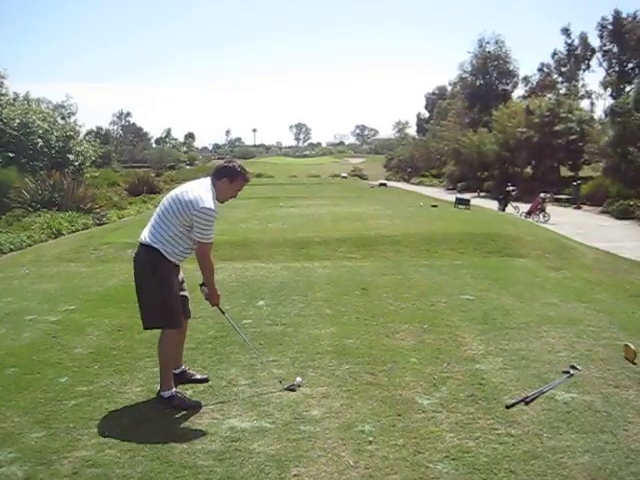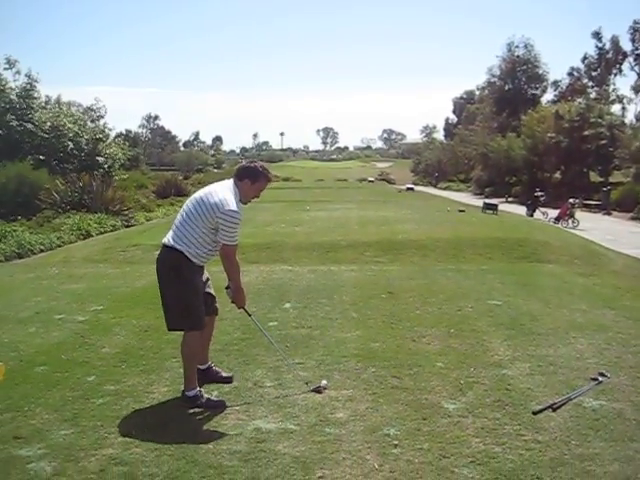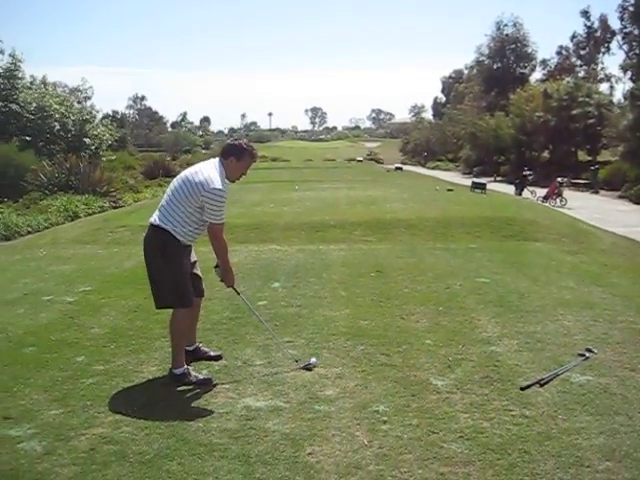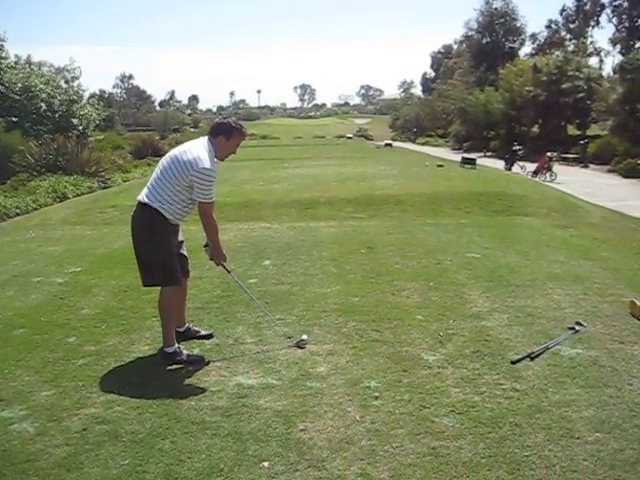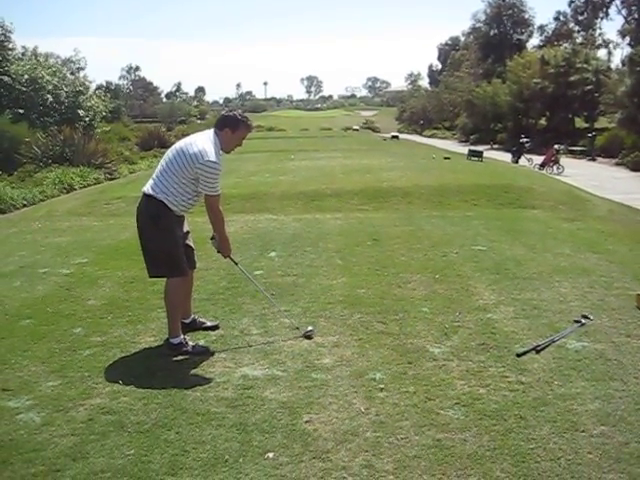
dt=1s
person 1, frame 1
left shoulder: (198, 188)
right shoulder: (205, 206)
left elbow: (198, 249)
right elbow: (204, 255)
left wrist: (207, 283)
right wrist: (211, 288)
left hip: (163, 258)
right hip: (155, 261)
left knee: (181, 316)
right knee: (171, 324)
left ankle: (177, 369)
right ankle: (167, 391)
person 1, frame 2
left shoulder: (220, 189)
right shoulder: (230, 208)
left elbow: (223, 251)
right elbow: (229, 257)
left wrist: (232, 284)
right wrist: (238, 289)
left hip: (186, 260)
right hip: (179, 263)
left knee: (208, 312)
right knee: (194, 326)
left ankle: (203, 367)
right ankle: (191, 391)
person 1, frame 3
left shoulder: (208, 169)
right shoulder: (215, 187)
left elbow: (211, 230)
right elbow: (217, 235)
left wrist: (221, 263)
right wrist: (227, 268)
left hip: (176, 240)
right hip: (166, 243)
left knee: (195, 294)
right knee: (183, 304)
left ankle: (190, 347)
right ankle: (178, 369)
person 1, frame 4
left shoulder: (197, 148)
right shoulder: (204, 166)
left elbow: (202, 209)
right elbow: (206, 214)
left wrist: (210, 239)
right wrist: (217, 248)
left hip: (162, 218)
right hip: (154, 221)
left knee: (181, 275)
right knee: (171, 281)
left ankle: (181, 327)
right ankle: (169, 347)
person 1, frame 5
left shoulder: (203, 140)
right shoulder: (209, 159)
left elbow: (210, 203)
right elbow: (213, 207)
left wrist: (217, 232)
right wrist: (223, 239)
left hip: (168, 209)
right hip: (159, 212)
left knee: (188, 266)
right knee: (177, 272)
left ankle: (187, 318)
right ankle: (175, 338)
